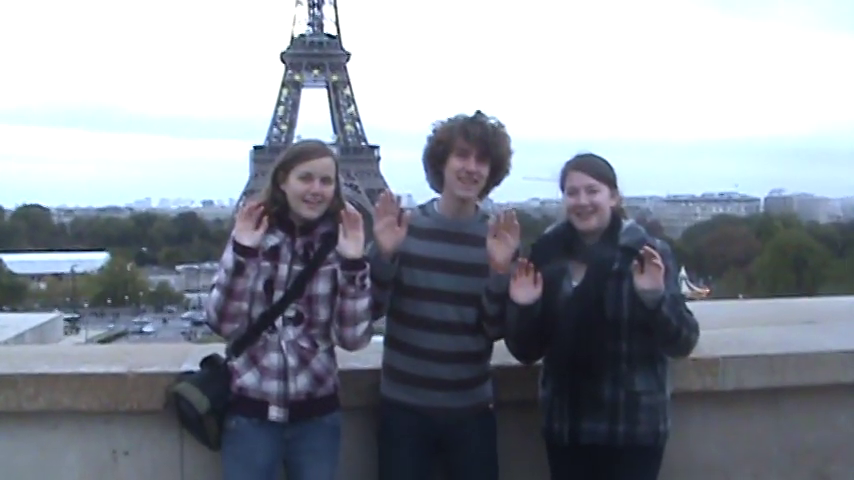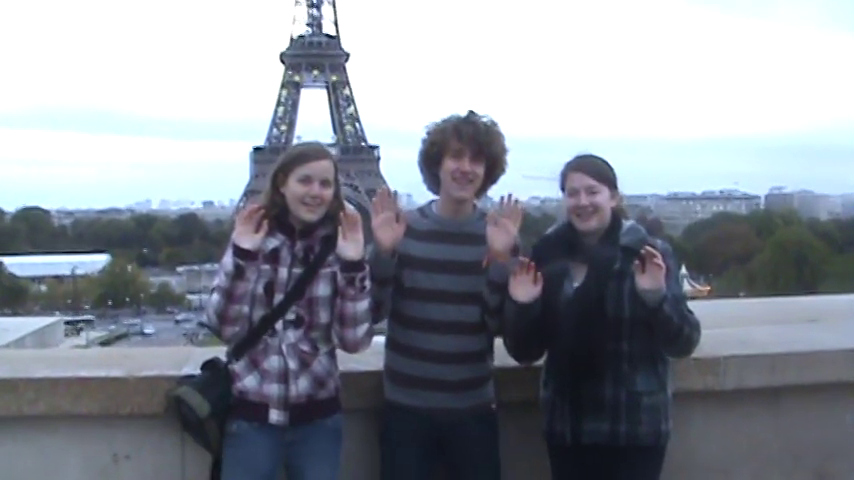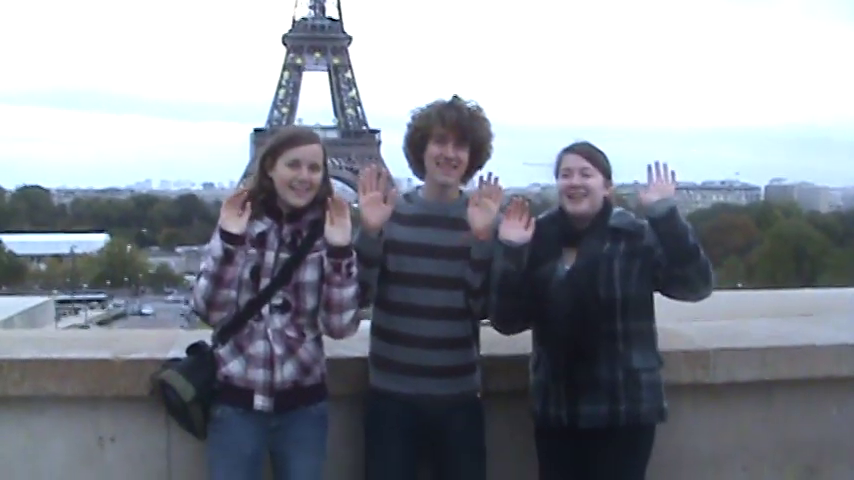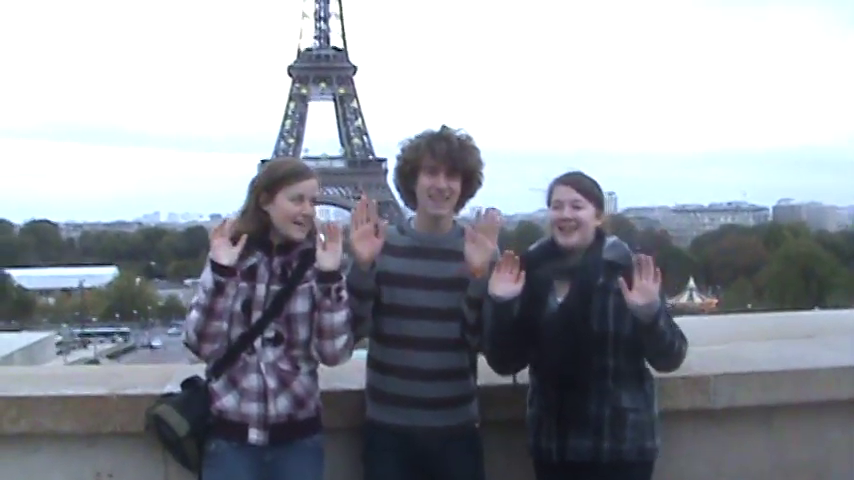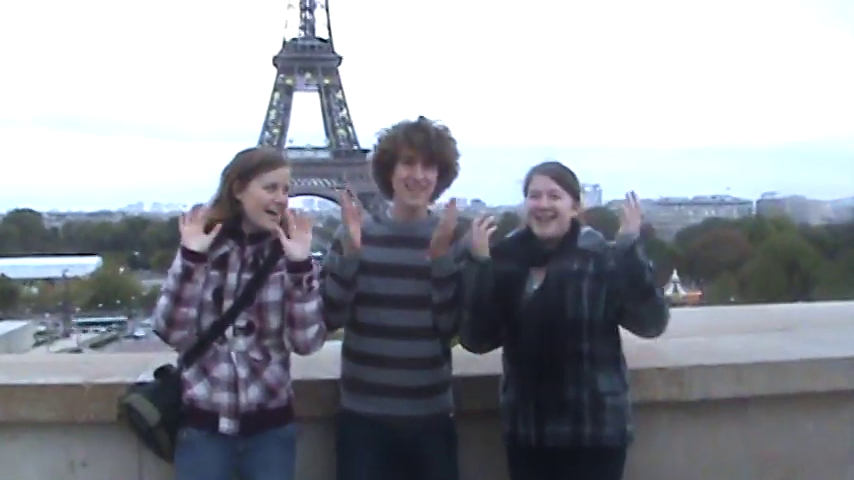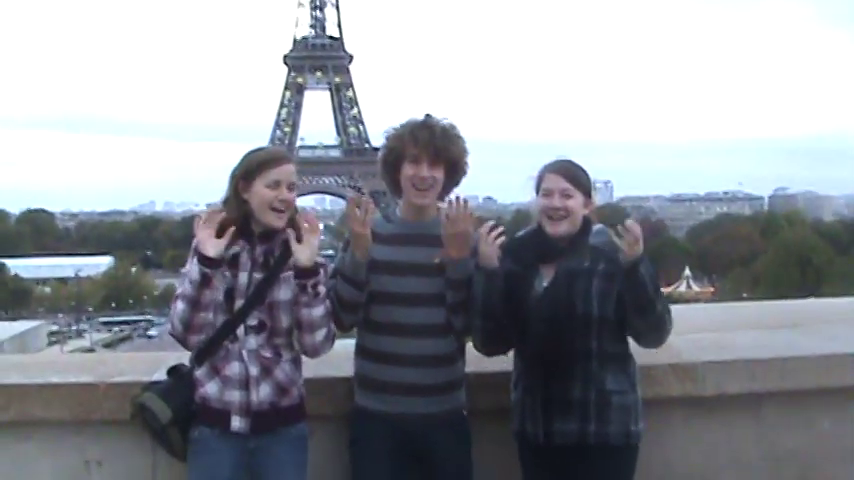
dt=0.4s
person 1, frame 1
left shoulder: (499, 237)
right shoulder: (404, 226)
left elbow: (496, 328)
right elbow: (373, 309)
left wrist: (500, 268)
right wrist: (384, 253)
left hip: (471, 406)
right hip: (404, 403)
person 1, frame 2
left shoulder: (498, 234)
right shoulder: (404, 227)
left elbow: (499, 324)
right elbow: (373, 311)
left wrist: (500, 257)
right wrist: (383, 251)
left hip: (473, 408)
right hip: (407, 406)
person 1, frame 3
left shoulder: (484, 220)
right shoulder: (390, 214)
left elbow: (484, 306)
left wrist: (483, 237)
right wrist: (370, 232)
left hip: (459, 395)
right hip: (391, 393)
person 1, frame 4
left shoulder: (478, 248)
right shoulder: (382, 244)
left elbow: (480, 338)
right elbow: (355, 327)
left wrist: (479, 274)
right wrist: (362, 264)
left hip: (456, 425)
right hip: (389, 424)
person 1, frame 5
left shoulder: (453, 238)
right shoulder: (357, 232)
left elbow: (452, 325)
right elbow: (331, 317)
left wrist: (440, 257)
right wrist: (350, 252)
left hip: (431, 414)
right hip: (363, 414)
person 1, frame 6
left shoulder: (466, 236)
right shoulder: (368, 233)
left elbow: (467, 324)
right elbow: (343, 318)
left wrist: (459, 257)
right wrist: (358, 253)
left hip: (444, 413)
right hip: (376, 412)
person 2, frame 1
left shoulder: (339, 244)
right shoulder: (253, 234)
left elbow: (353, 337)
right elbow: (224, 324)
left wrist: (353, 263)
right wrist: (242, 252)
left hip: (317, 416)
right hip: (251, 413)
person 2, frame 2
left shoulder: (338, 247)
right shoulder: (253, 238)
left elbow: (354, 340)
right elbow: (225, 328)
left wrist: (353, 265)
right wrist: (242, 256)
left hip: (318, 419)
right hip: (251, 417)
person 2, frame 3
left shoulder: (326, 231)
right shoulder: (240, 223)
left elbow: (340, 325)
right elbow: (212, 312)
left wrist: (340, 251)
right wrist: (229, 240)
left hip: (303, 404)
right hip: (237, 401)
person 2, frame 4
left shoulder: (315, 262)
right shoulder: (230, 254)
left elbow: (334, 352)
right elbow: (204, 345)
left wrist: (329, 277)
right wrist: (220, 272)
left hip: (298, 436)
right hip: (232, 435)
person 2, frame 5
left shoulder: (287, 253)
right shoulder: (202, 245)
left elbow: (307, 341)
right elbow: (173, 332)
left wrist: (300, 266)
right wrist: (190, 259)
left hip: (270, 427)
right hip: (203, 424)
person 2, frame 6
left shoulder: (300, 252)
right shoulder: (210, 245)
left elbow: (316, 344)
right elbow: (188, 335)
left wrist: (308, 271)
right wrist: (206, 262)
left hip: (282, 425)
right hip: (216, 423)
person 3, frame 1
left shoulder: (647, 254)
right shoulder: (548, 254)
left elbow: (682, 342)
right elbow: (527, 352)
left wrist: (655, 297)
right wrist: (522, 308)
left hip: (633, 427)
right hip: (566, 426)
person 3, frame 2
left shoulder: (647, 254)
right shoulder: (549, 255)
left elbow: (684, 342)
right elbow: (526, 352)
left wrist: (657, 296)
right wrist: (521, 306)
left hip: (634, 427)
right hip: (567, 427)
person 3, frame 3
left shoulder: (637, 238)
right shoulder: (540, 241)
left elbow: (696, 285)
right elbow: (507, 320)
left wrist: (666, 215)
right wrist: (509, 254)
left hip: (624, 409)
right hip: (556, 410)
person 3, frame 4
left shoulder: (625, 272)
right shoulder: (531, 272)
left elbow: (668, 357)
right elbow: (505, 362)
left wrist: (648, 312)
right wrist: (501, 304)
left hip: (620, 443)
right hip: (553, 442)
person 3, frame 5
left shoulder: (603, 259)
right shoulder: (508, 257)
left elbow: (651, 323)
right elbow: (477, 339)
left wrist: (630, 250)
right wrist: (480, 266)
left hip: (595, 428)
right hip: (527, 429)
person 3, frame 6
left shoulder: (612, 256)
right shoulder: (517, 258)
left elbow: (653, 333)
right elbow: (490, 343)
left wrist: (635, 265)
right wrist: (488, 273)
left hip: (605, 427)
right hip: (537, 427)
